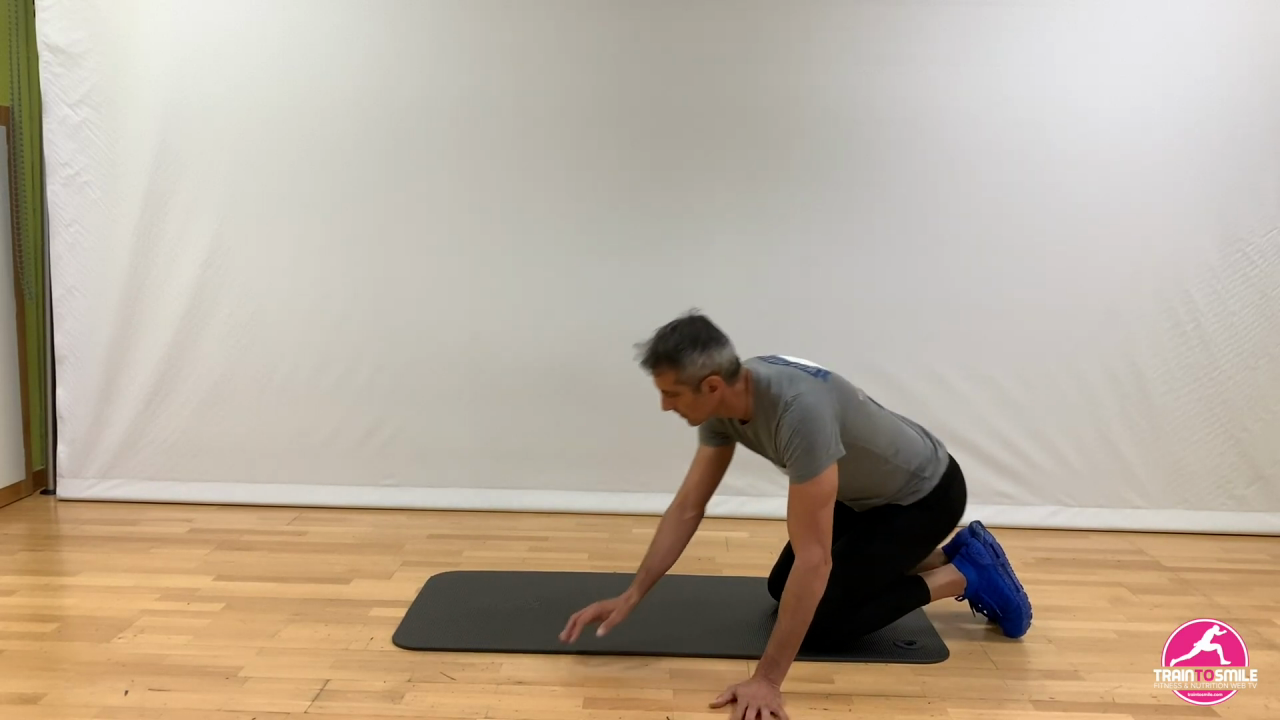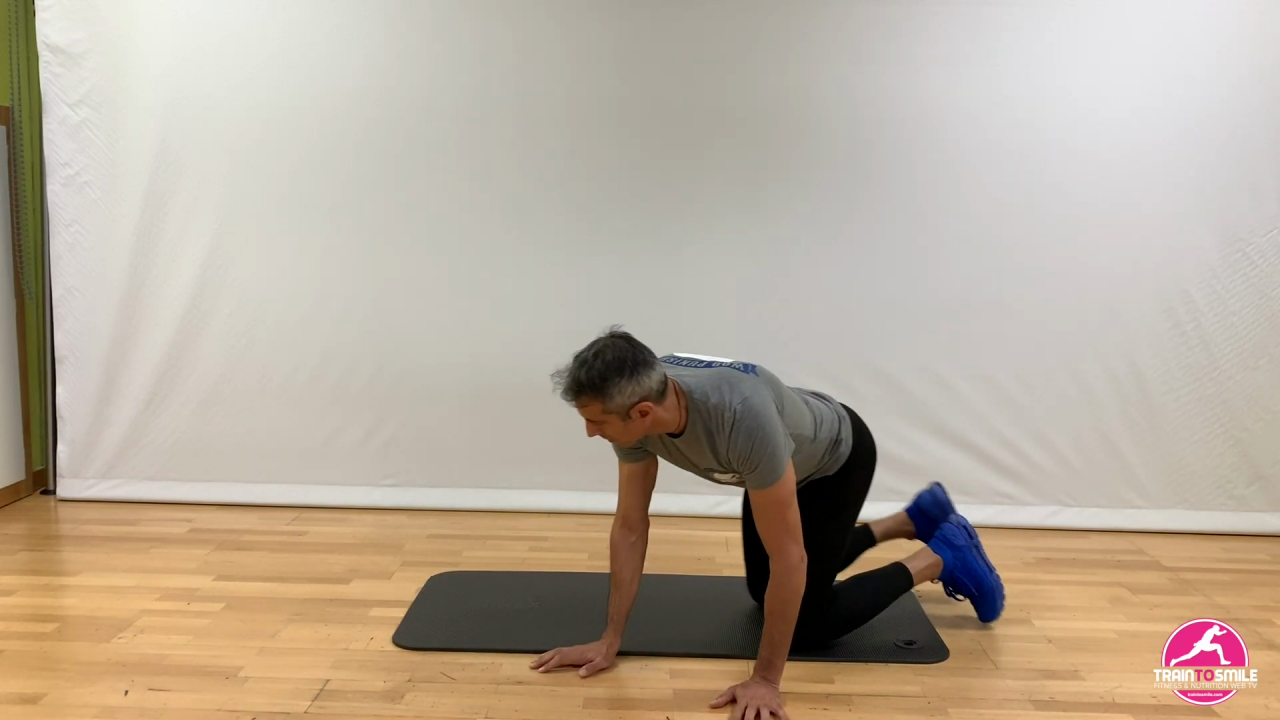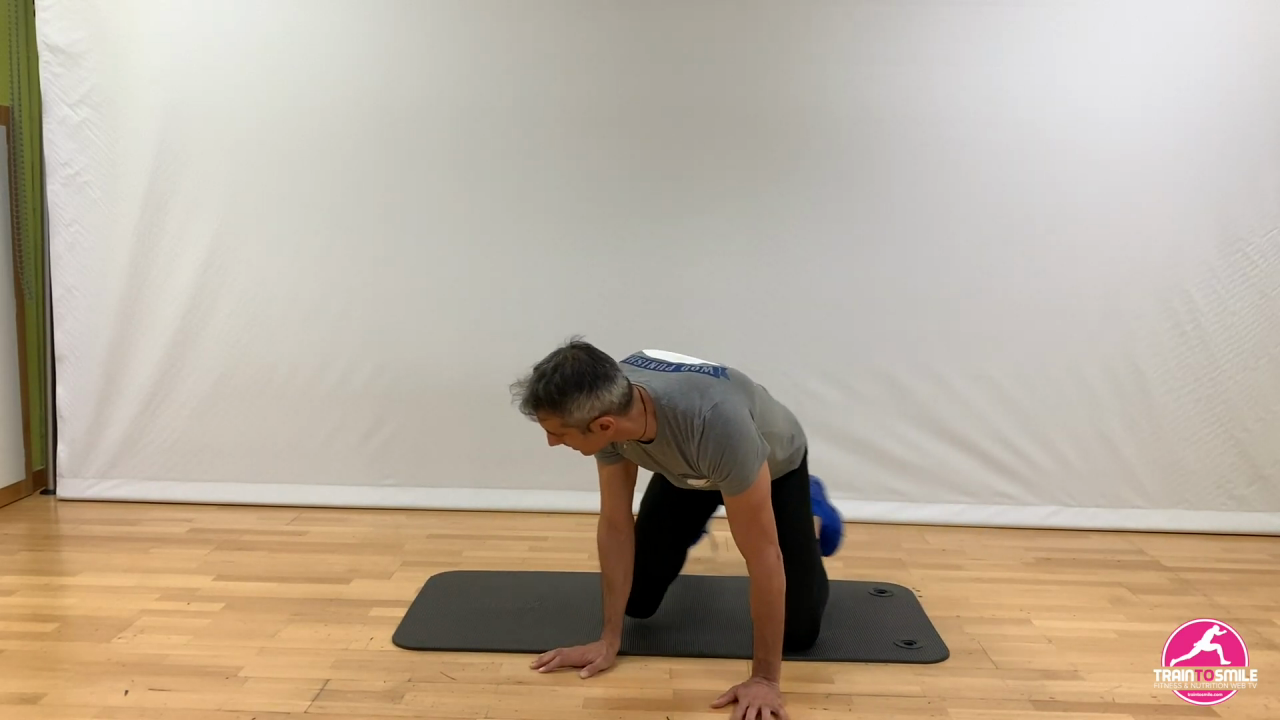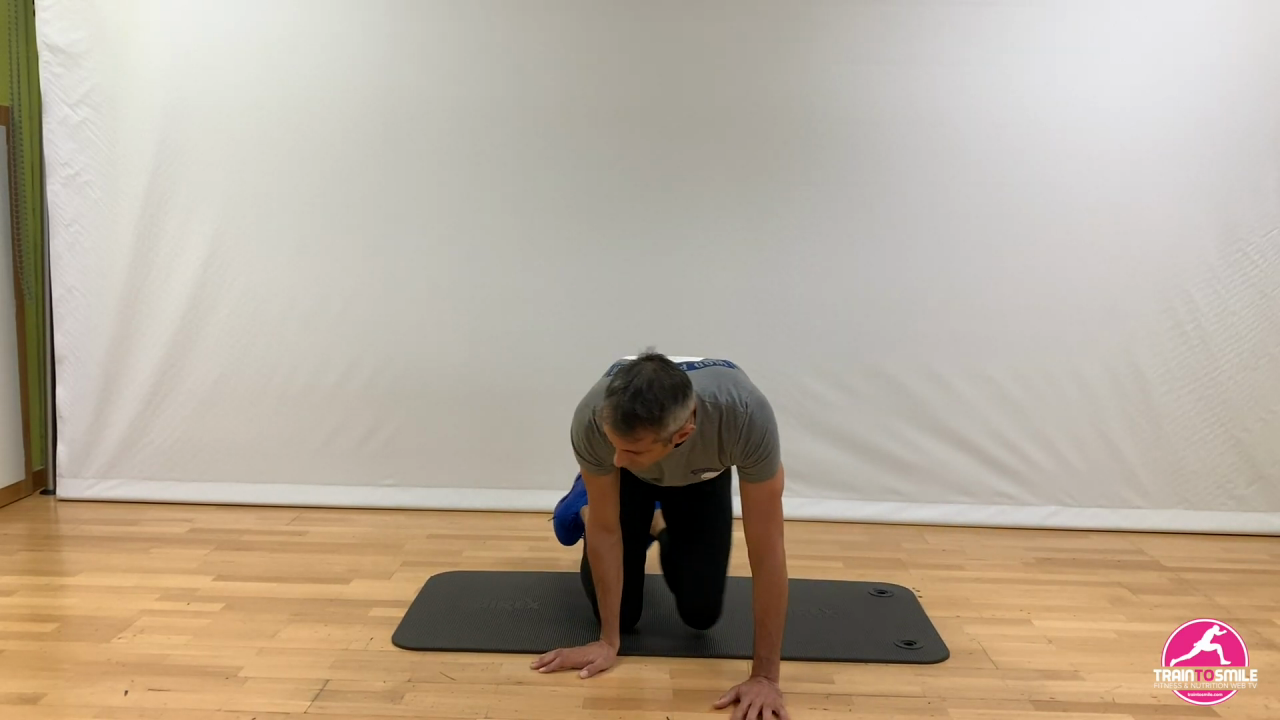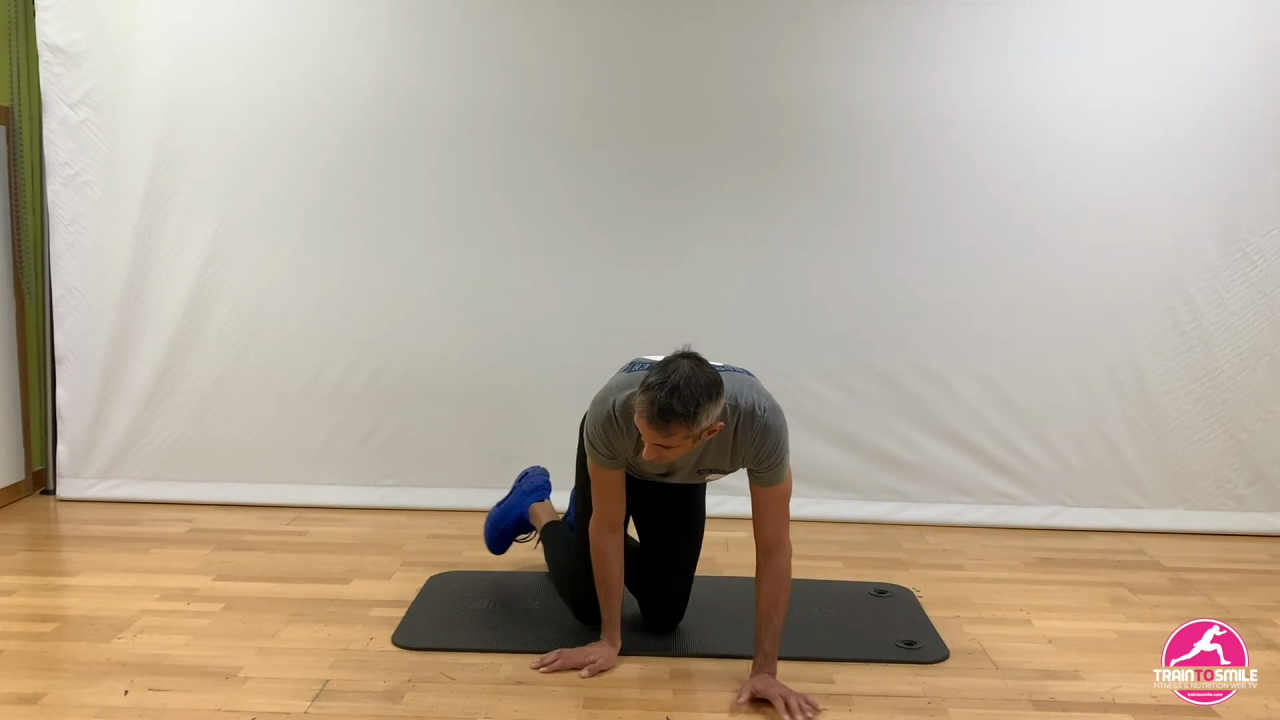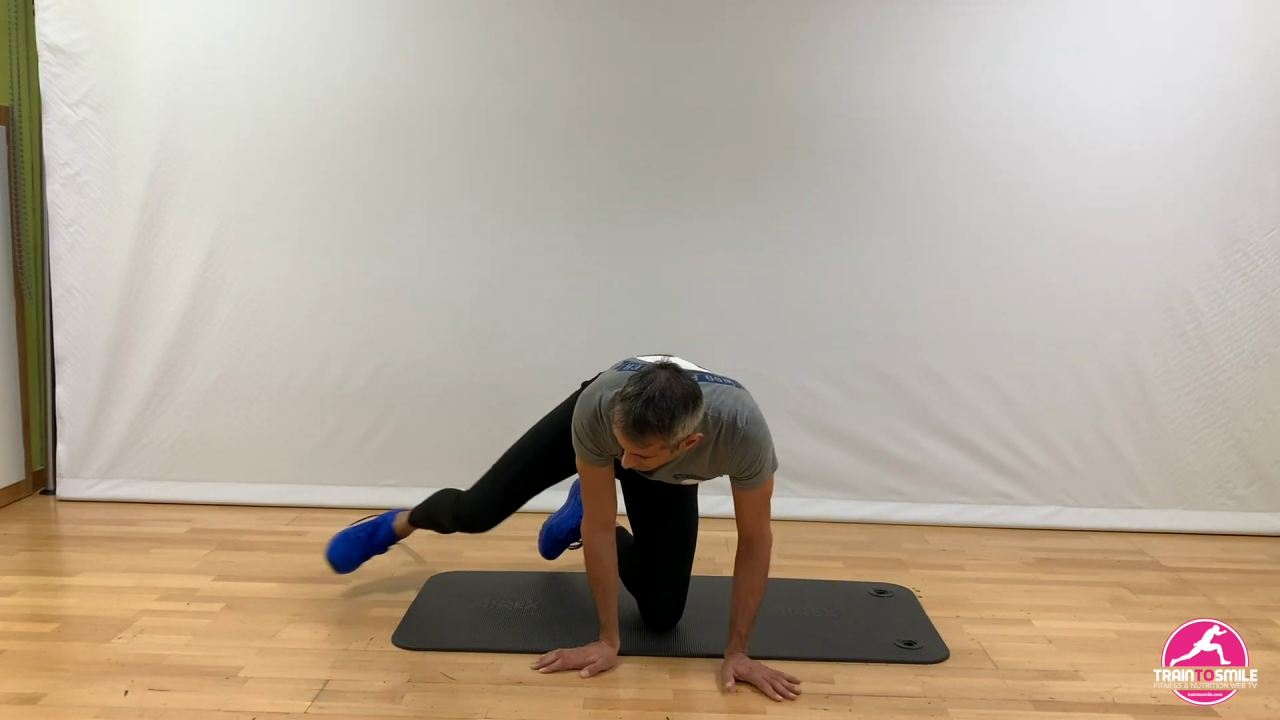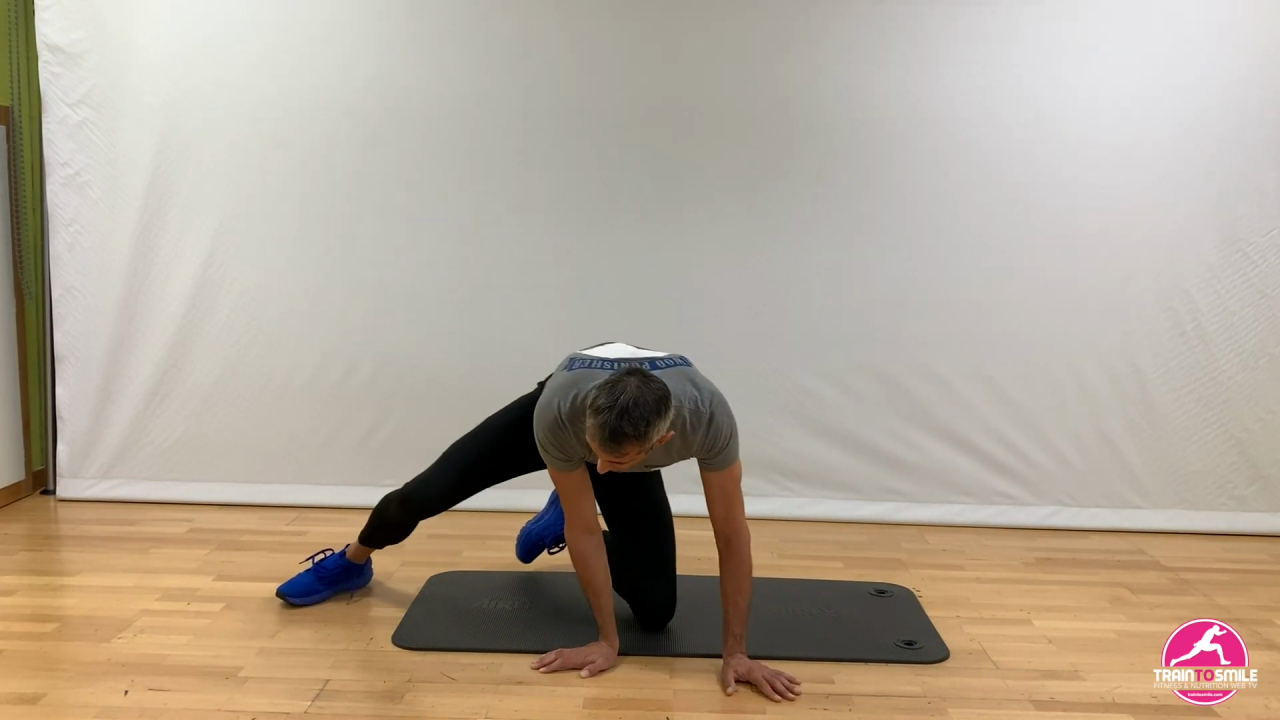
dt=0.3s
person 1, frame 1
left shoulder: (799, 409)
right shoulder: (726, 404)
left elbow: (812, 558)
right elbow: (688, 508)
left wrist: (766, 680)
right wrist: (630, 596)
left hip: (923, 498)
right hip: (870, 493)
left knee: (818, 618)
right knee: (783, 589)
left ankle: (959, 576)
right ankle: (947, 552)
person 1, frame 2
left shoulder: (742, 417)
right shoulder: (637, 401)
left elbow: (788, 557)
right elbow: (630, 526)
left wrist: (767, 680)
right wrist: (611, 640)
left hip: (832, 459)
right hip: (775, 458)
left knee: (814, 624)
right knee: (765, 590)
left ankle: (937, 555)
right ankle: (917, 521)
person 1, frame 3
left shoulder: (715, 421)
right shoulder: (597, 407)
left elbow: (764, 557)
right elbow: (614, 523)
left wrist: (765, 679)
right wrist: (610, 639)
left hip: (774, 468)
left knee: (798, 630)
right knee: (637, 601)
left ankle: (813, 524)
person 1, frame 4
left shoulder: (747, 415)
right shoulder: (595, 419)
left elbow: (767, 550)
right elbow: (605, 528)
left wrist: (765, 676)
right wrist: (608, 641)
left hip: (698, 477)
left knee: (701, 612)
right knee: (619, 612)
left ankle: (656, 524)
right ankle: (582, 506)
person 1, frame 5
left shoulder: (761, 422)
right shoulder: (612, 411)
left elbow: (774, 549)
right elbow: (607, 526)
left wrist: (765, 670)
right wrist: (608, 641)
right hip: (610, 460)
left knee: (663, 613)
right knee: (586, 603)
right ankle: (537, 508)
person 1, frame 6
left shoulder: (743, 432)
right shoulder: (598, 410)
left elbow: (755, 542)
right elbow: (598, 527)
left wrist: (737, 652)
right wrist: (608, 641)
left hip: (673, 476)
right hip: (604, 409)
left knee: (664, 612)
right knee: (479, 510)
left ankle: (583, 515)
right ankle: (394, 526)
person 1, frame 7
left shoulder: (706, 414)
right shoulder: (558, 412)
left elbow: (731, 536)
right elbow: (584, 530)
left wrist: (736, 653)
right wrist: (607, 641)
left hip: (637, 471)
right hip: (565, 411)
left knee: (657, 610)
right knee: (421, 496)
left ankle: (561, 521)
right ankle: (350, 562)
